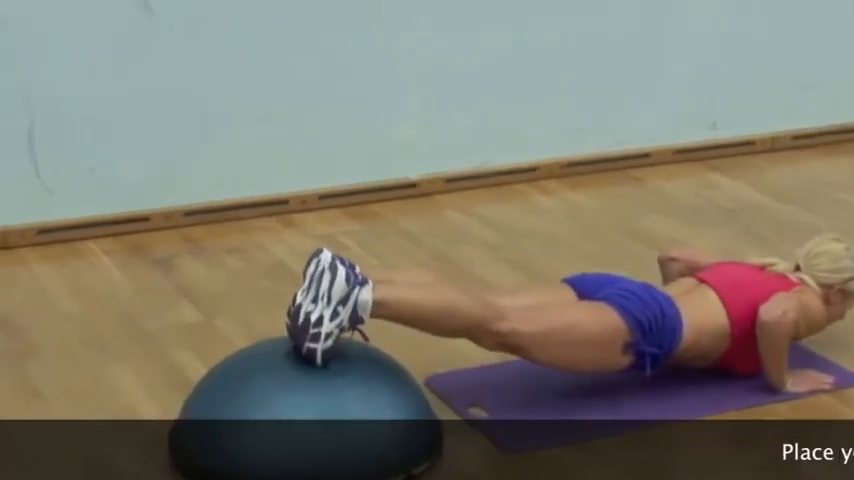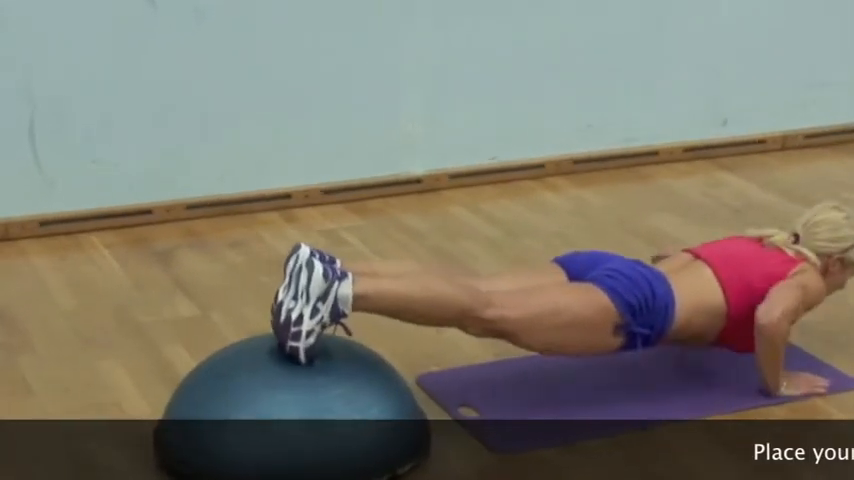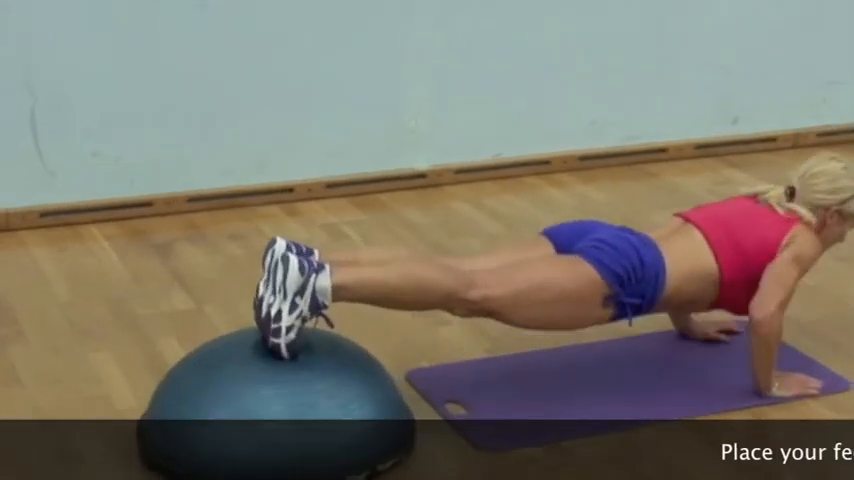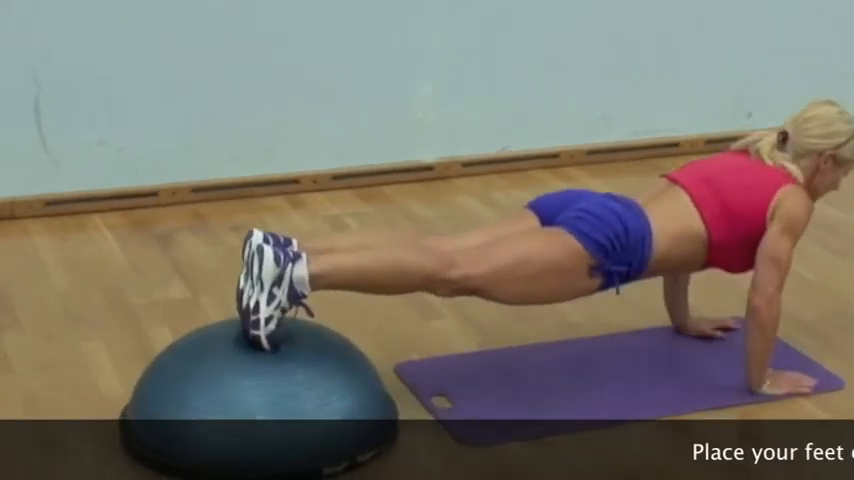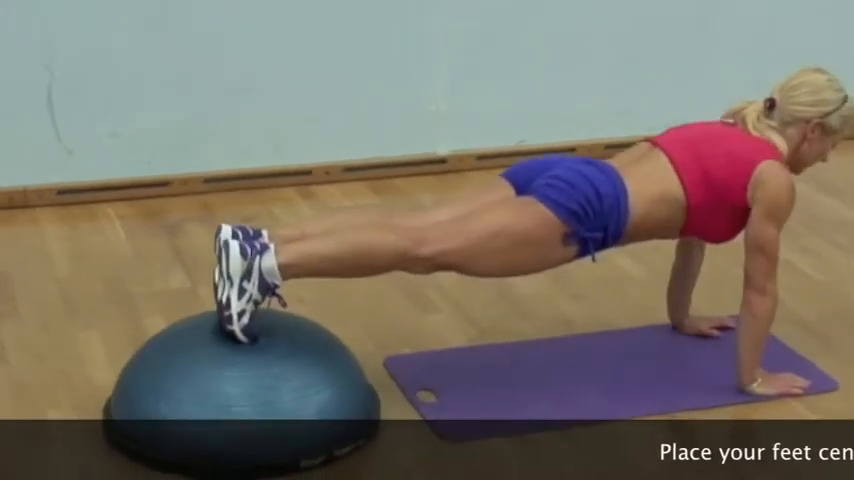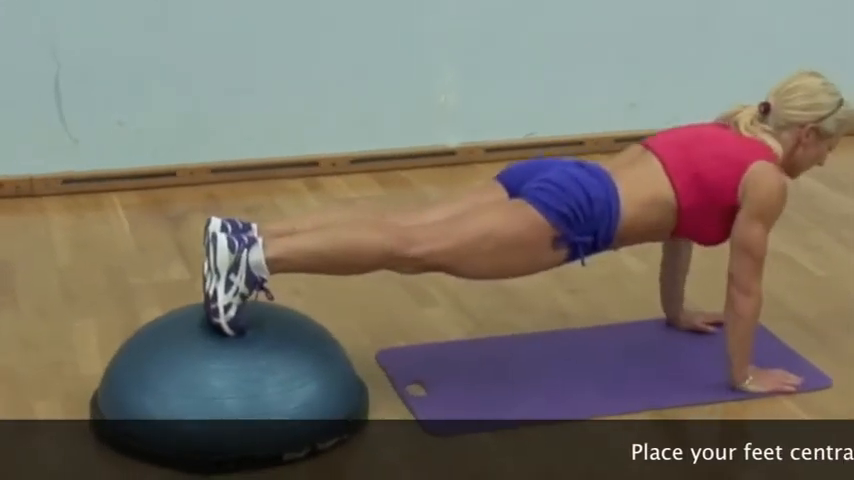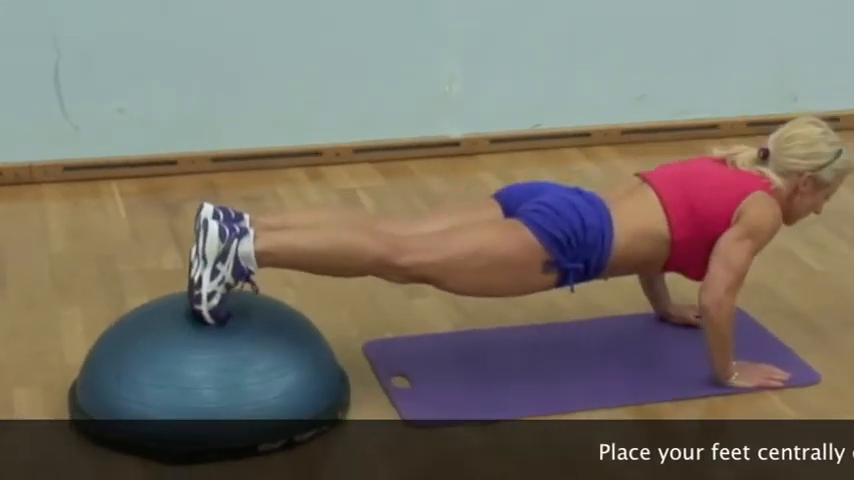
dt=0.3s
person 1, frame 1
left shoulder: (754, 271)
left elbow: (672, 256)
right elbow: (772, 318)
right wrist: (781, 379)
left hip: (610, 290)
right hip: (641, 326)
left knee: (488, 309)
right knee: (505, 328)
left ankle: (348, 279)
right ankle: (360, 299)
person 1, frame 2
left shoulder: (757, 245)
right shoulder: (807, 279)
right elbow: (768, 320)
left wrist: (691, 321)
right wrist: (777, 383)
left hip: (608, 270)
right hip: (633, 303)
left knee: (472, 293)
right knee: (491, 316)
left ankle: (328, 272)
right ankle: (342, 293)
person 1, frame 3
left shoulder: (750, 205)
right shoulder: (803, 242)
right elbow: (764, 314)
left wrist: (686, 323)
right wrist: (768, 383)
left hip: (596, 239)
right hip: (620, 274)
left knee: (456, 275)
right knee: (475, 295)
left ankle: (307, 262)
right ankle: (320, 285)
person 1, frame 4
left shoulder: (738, 160)
right shoulder: (792, 203)
right elbow: (764, 299)
left wrist: (681, 319)
right wrist: (761, 378)
left hip: (584, 209)
right hip: (608, 242)
left knee: (437, 252)
right knee: (456, 274)
left ankle: (285, 252)
right ankle: (296, 276)
person 1, frame 5
left shoulder: (728, 135)
right shoulder: (774, 180)
left elbow: (691, 224)
right elbow: (760, 290)
left wrist: (681, 318)
right wrist: (752, 379)
left hip: (561, 174)
right hip: (584, 207)
left knee: (412, 229)
right knee: (428, 249)
left ankle: (258, 244)
right ankle: (267, 266)
person 1, frame 6
left shoulder: (723, 137)
right shoulder: (767, 180)
left elbow: (675, 216)
right elbow: (744, 287)
left wrist: (677, 313)
right wrist: (743, 374)
left hip: (553, 177)
right hip: (574, 210)
left knee: (401, 229)
right knee: (417, 250)
left ankle: (245, 237)
right ankle: (255, 259)
person 1, frame 7
left shoulder: (722, 170)
right shoulder: (763, 210)
right elbow: (716, 298)
left wrist: (665, 308)
right wrist: (728, 370)
left hip: (547, 202)
right hip: (567, 237)
left knee: (393, 235)
right knee: (406, 259)
left ankle: (236, 225)
right ankle: (245, 248)
